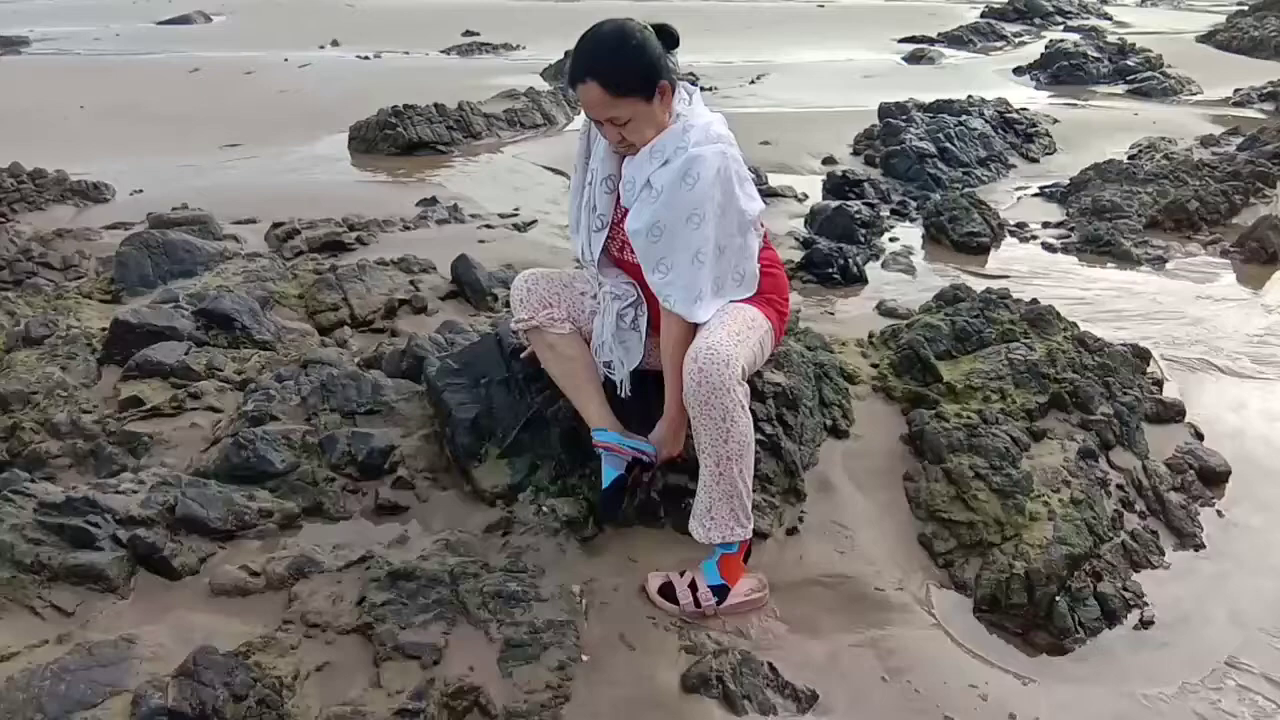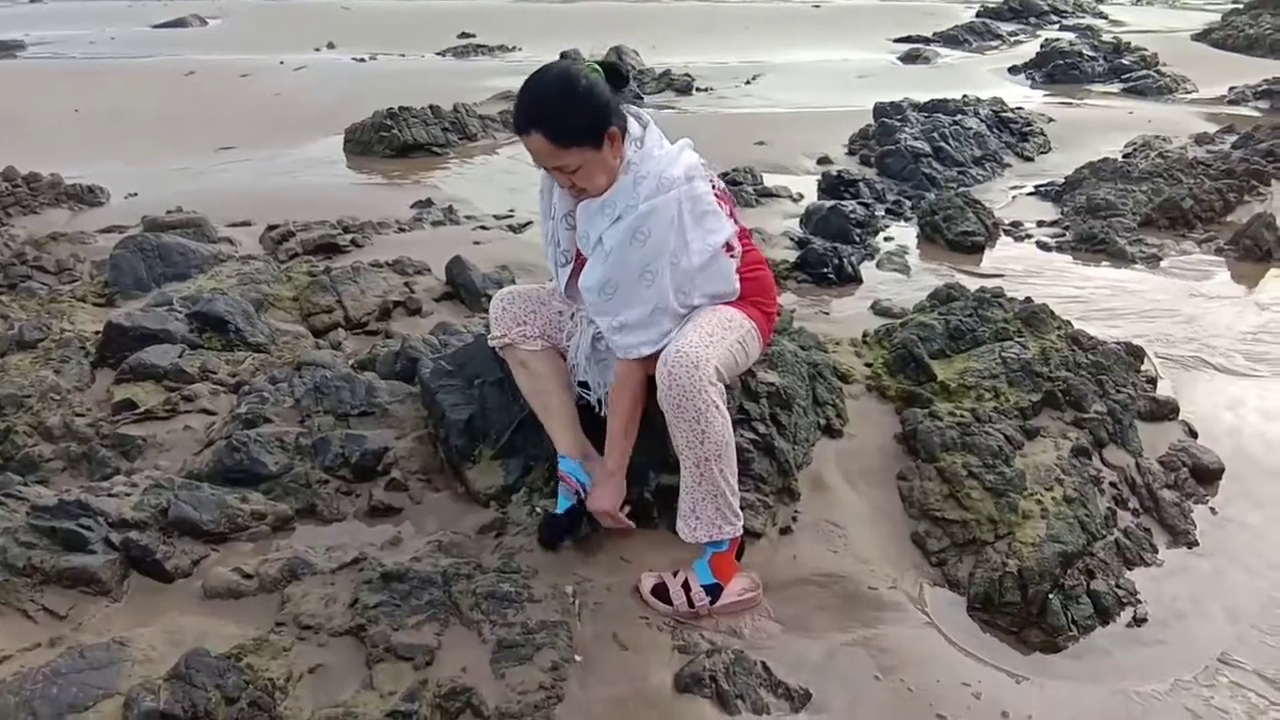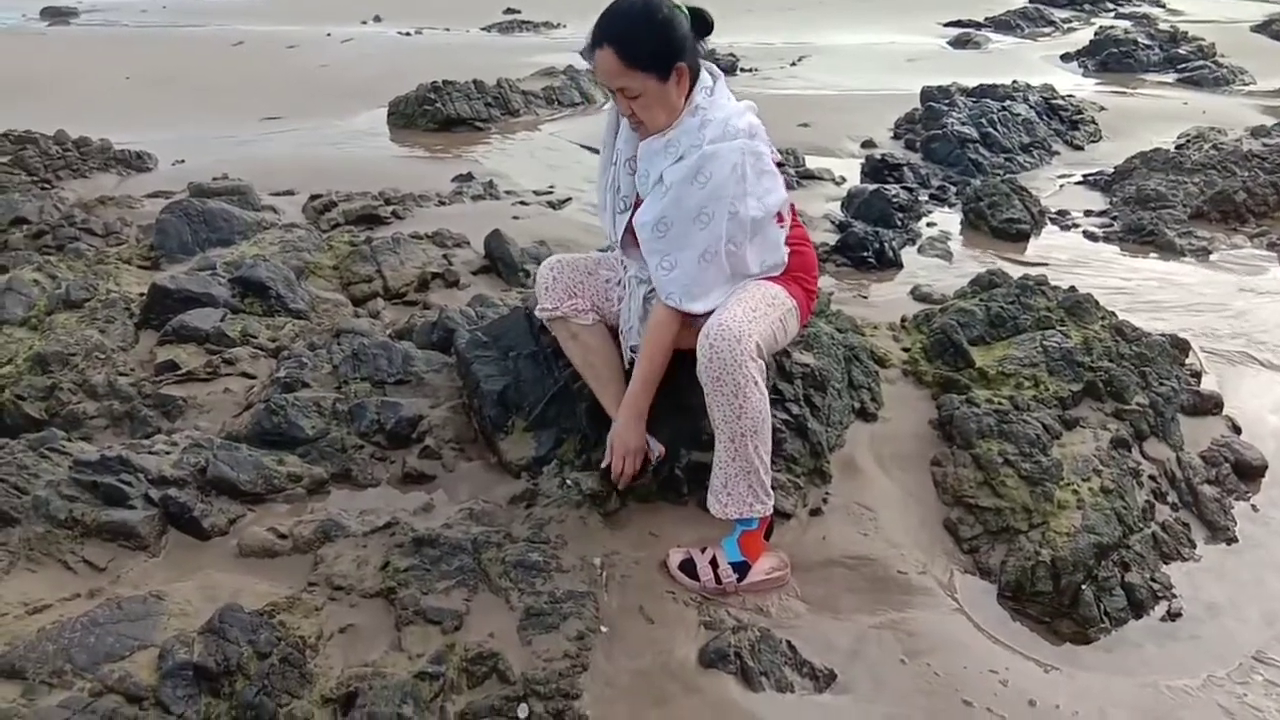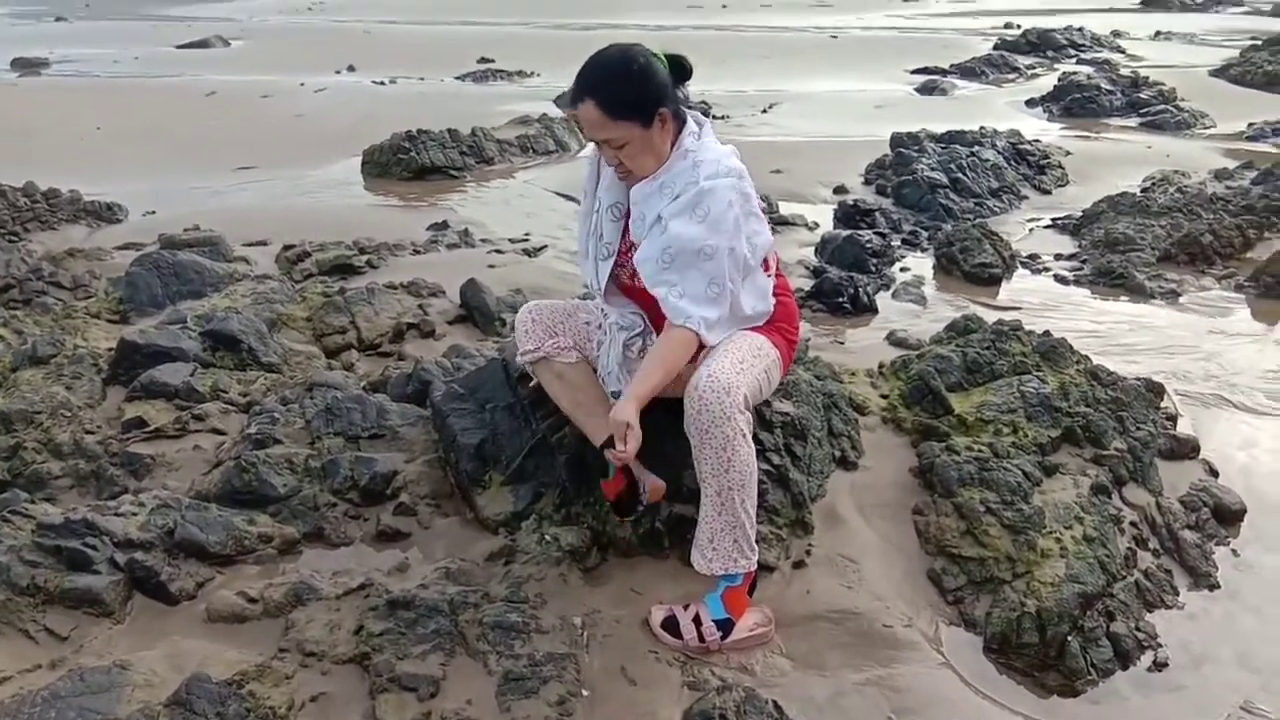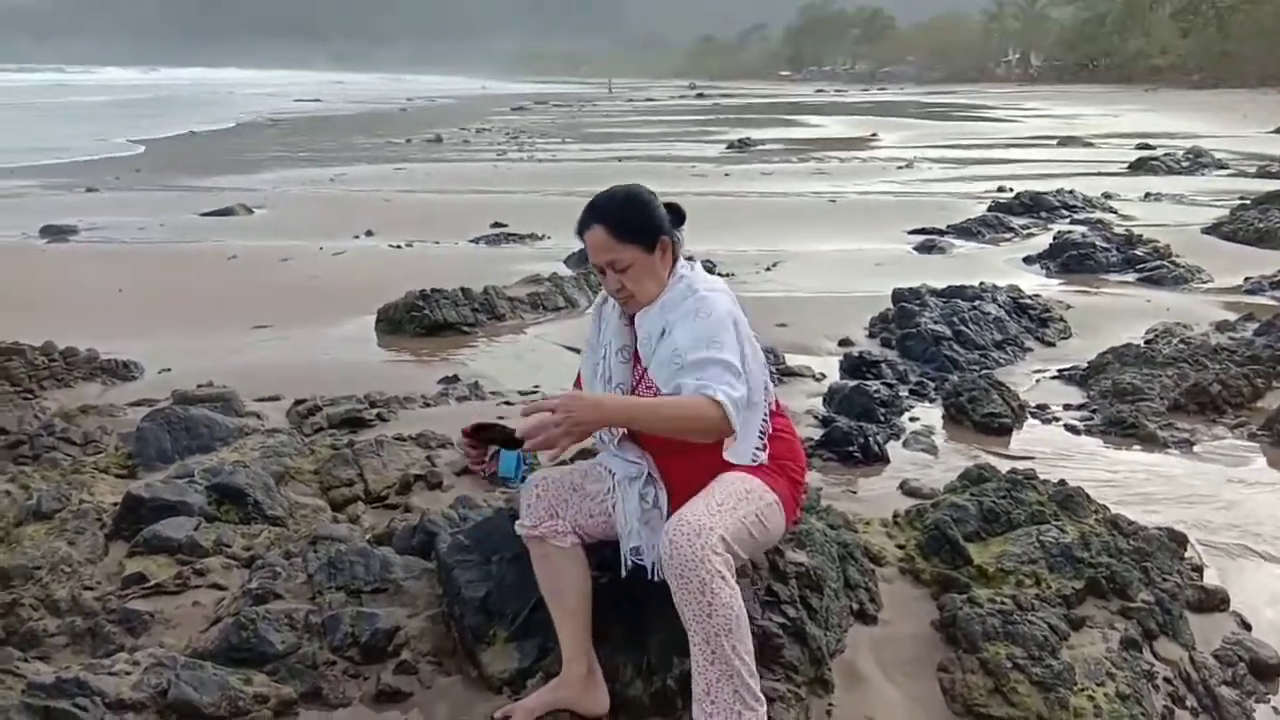
dt=1s
person 1, frame 1
left shoulder: (701, 161)
right shoulder: (609, 132)
left elbow: (684, 300)
right elbow: (600, 236)
left wrist: (673, 420)
right wrist: (568, 324)
left hip: (732, 296)
right hip: (640, 289)
left knee: (710, 363)
right knee: (532, 293)
left ankle: (731, 556)
right ankle: (614, 443)
person 1, frame 2
left shoulder: (659, 200)
right shoulder: (581, 160)
left elbow: (633, 348)
right elbow: (580, 268)
left wrist: (613, 474)
left hip: (725, 301)
right hip: (625, 302)
left knee: (683, 366)
right knee: (511, 310)
left ankle: (722, 556)
right ankle: (576, 465)
person 1, frame 3
left shoulder: (719, 150)
right shoulder: (644, 112)
left elbow: (679, 298)
right elbow: (642, 239)
left wrist: (631, 417)
left hip: (764, 276)
right hip: (669, 269)
left knee: (726, 339)
right knee: (558, 279)
left ankle: (751, 533)
right ankle: (636, 446)
person 1, frame 4
left shoulder: (712, 187)
right shoulder: (621, 161)
left elbow: (696, 322)
right elbow: (611, 265)
left wrist: (631, 401)
right wrist: (575, 353)
left hip: (741, 325)
right hip: (648, 324)
left knee: (715, 393)
right knee: (537, 322)
left ankle: (734, 590)
right ankle: (630, 471)
person 1, frame 5
left shoulder: (703, 307)
right shoulder: (614, 313)
left elbow: (717, 414)
right elbow: (584, 411)
left wrist: (610, 409)
right wrist: (514, 436)
left hip: (753, 475)
right hip: (658, 475)
left knee: (690, 538)
right knee: (543, 498)
right ankle: (580, 676)
